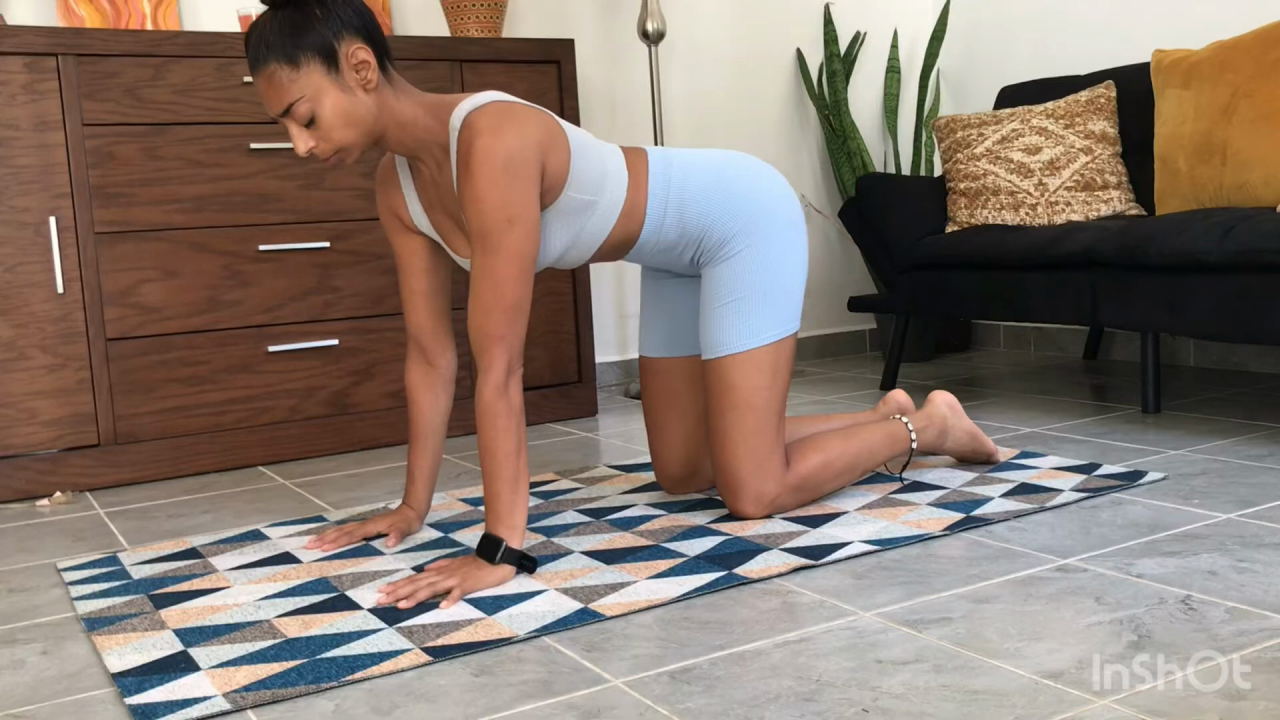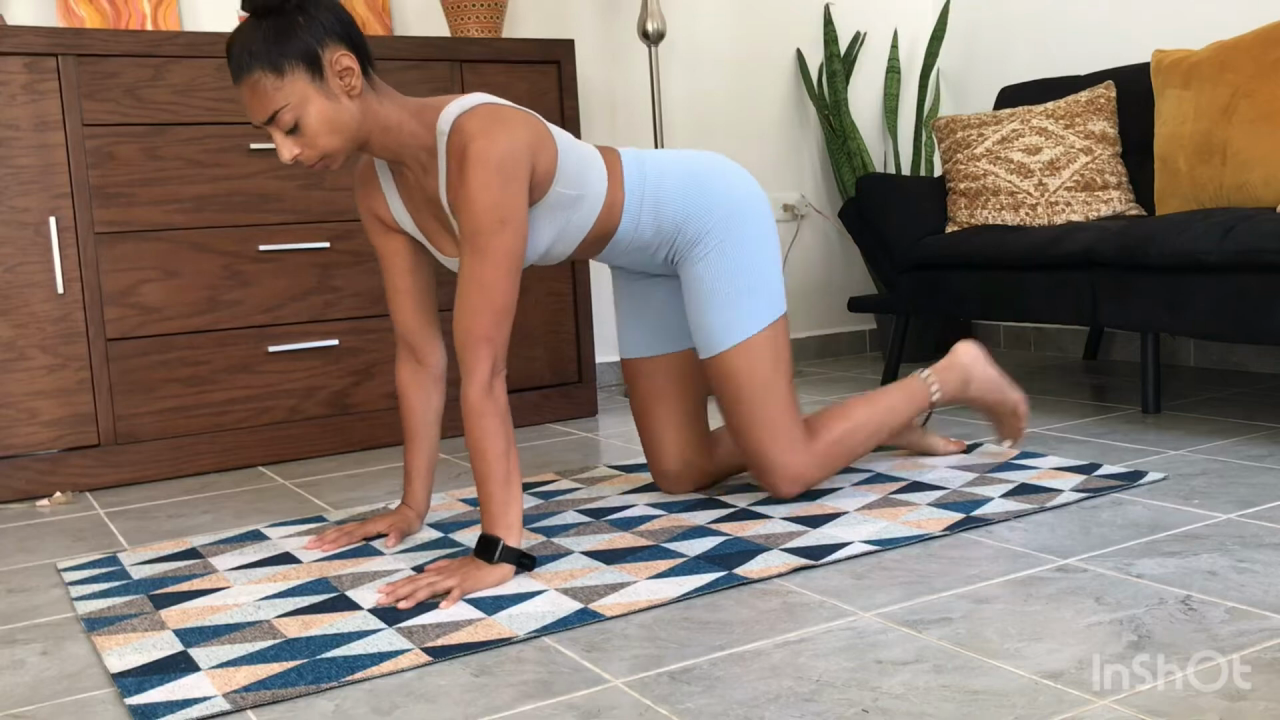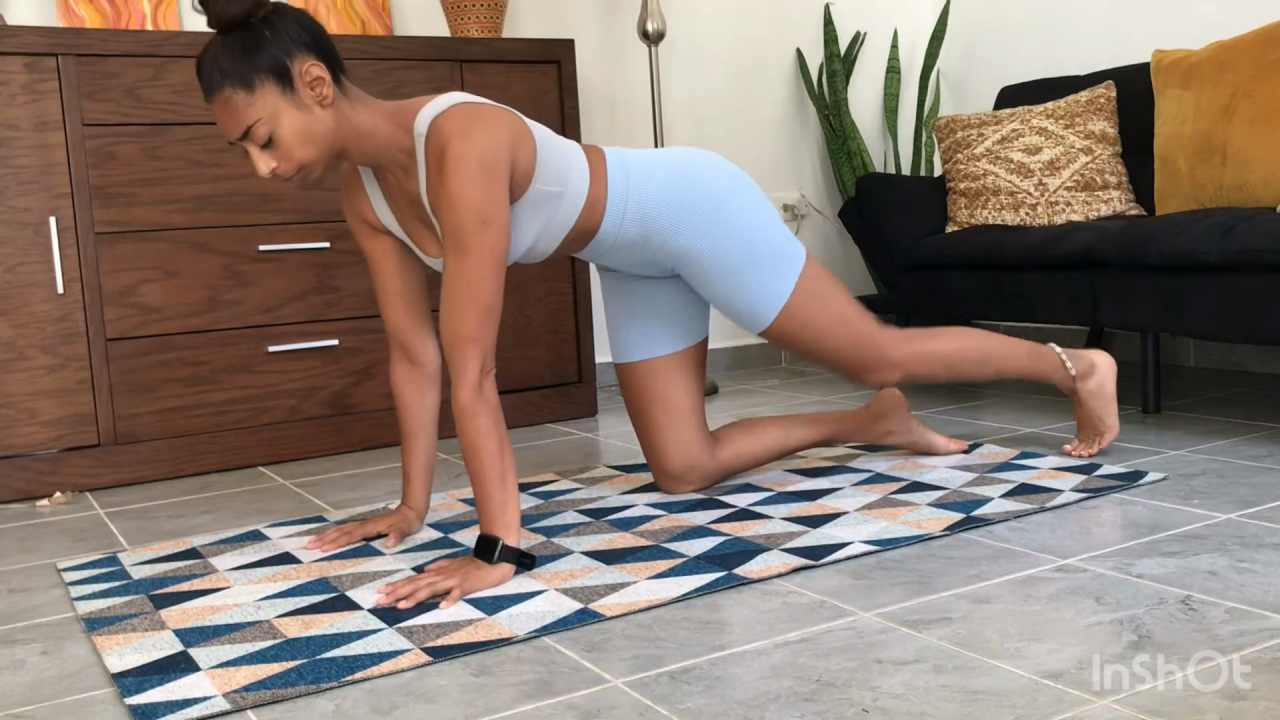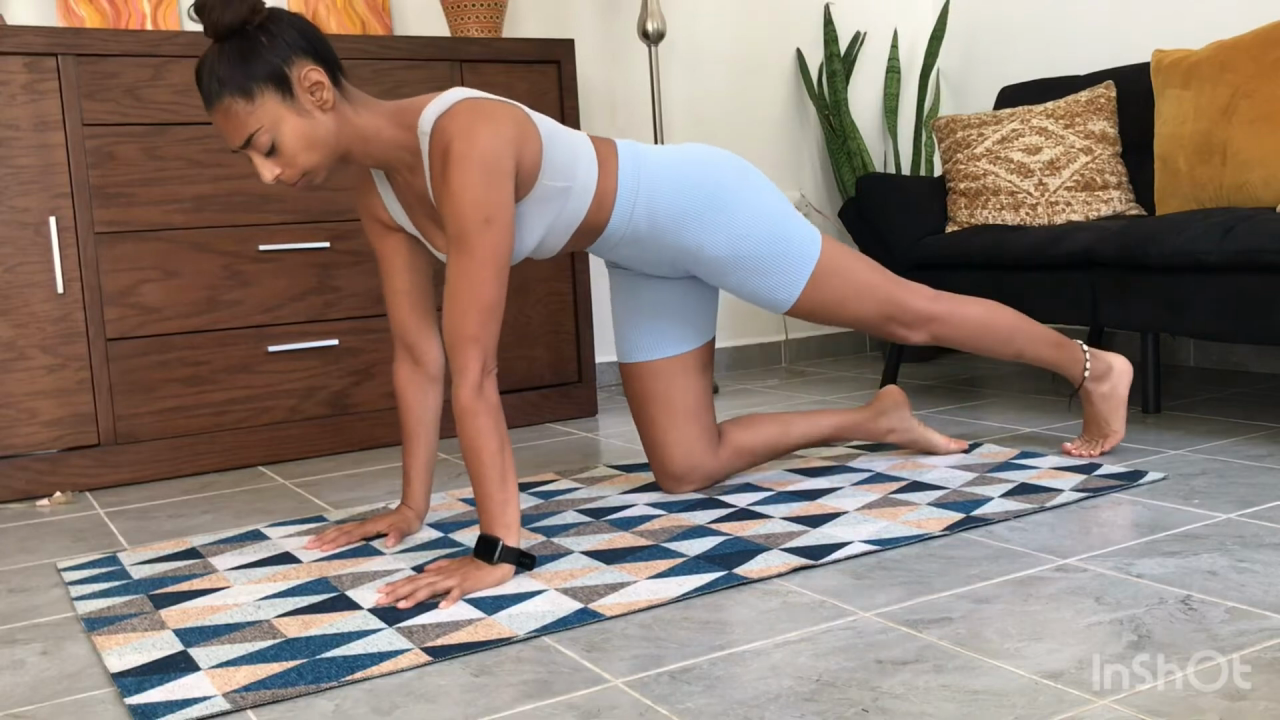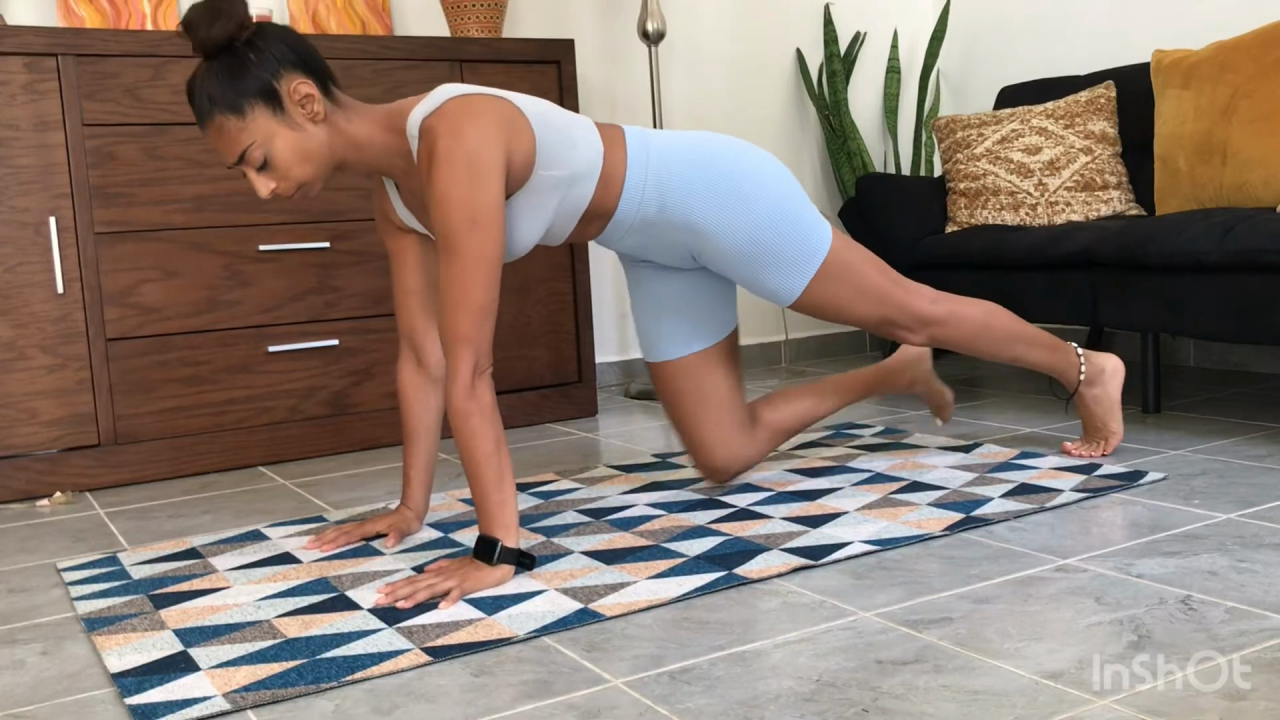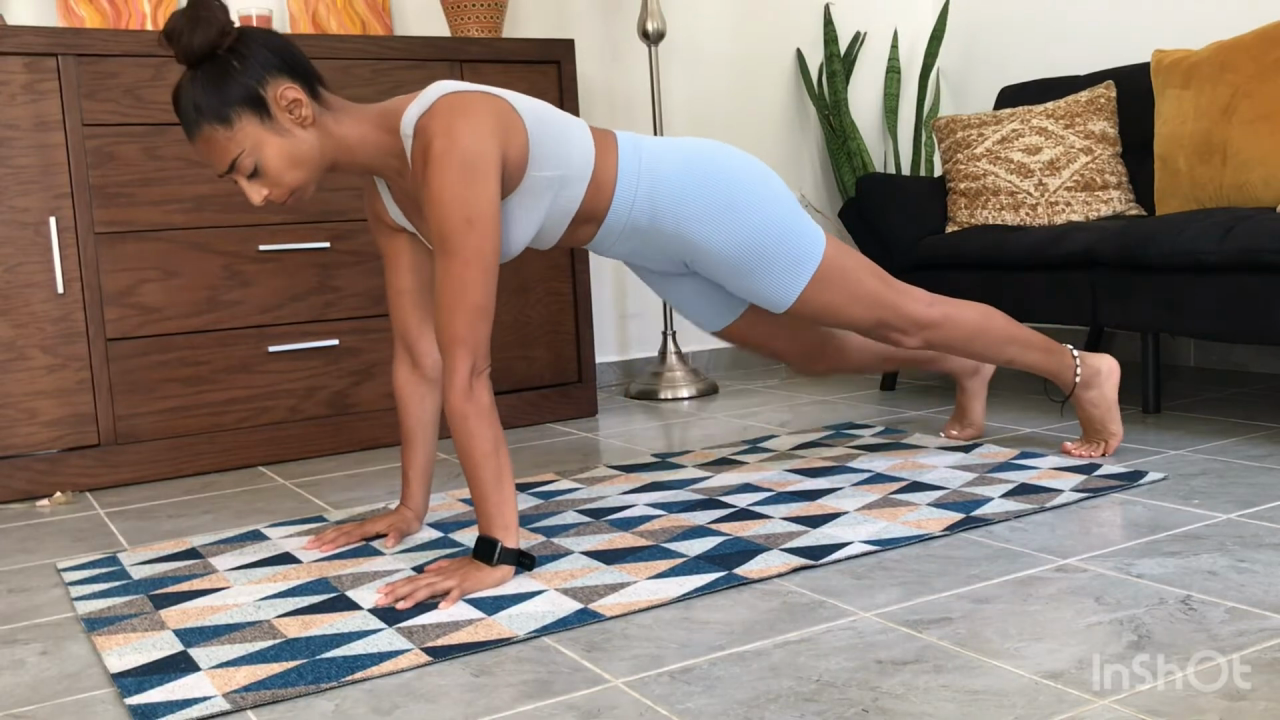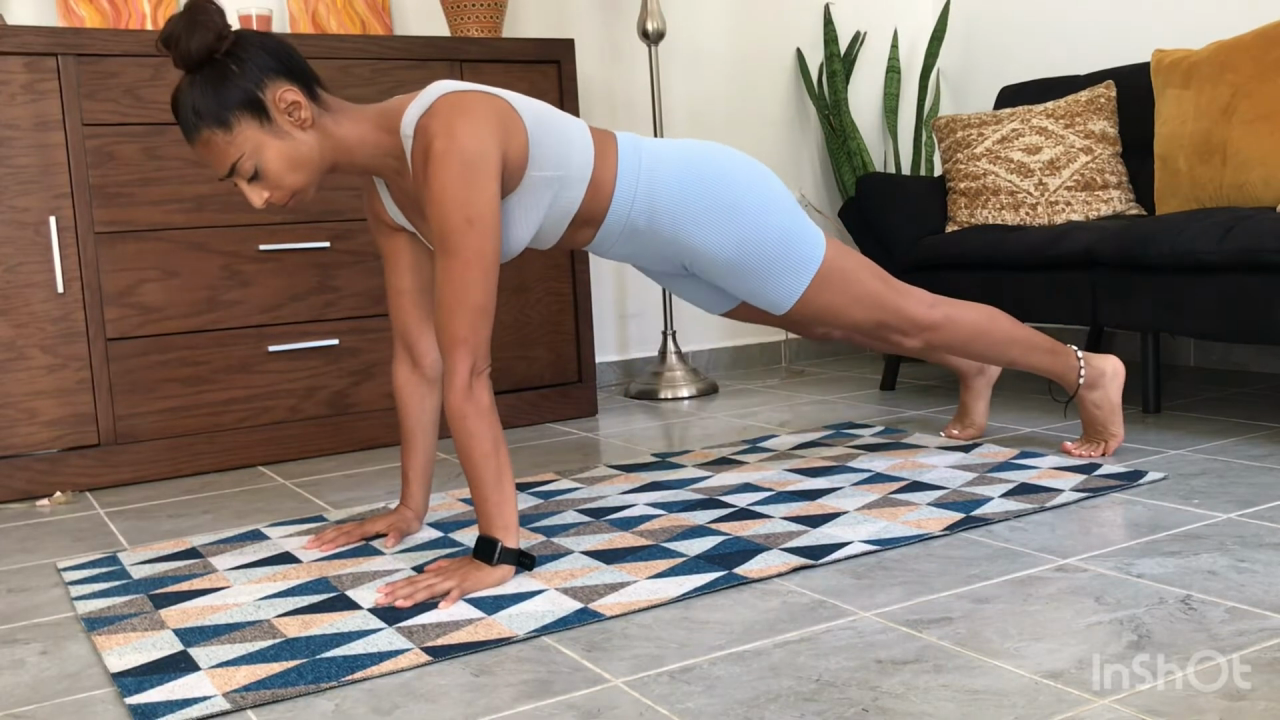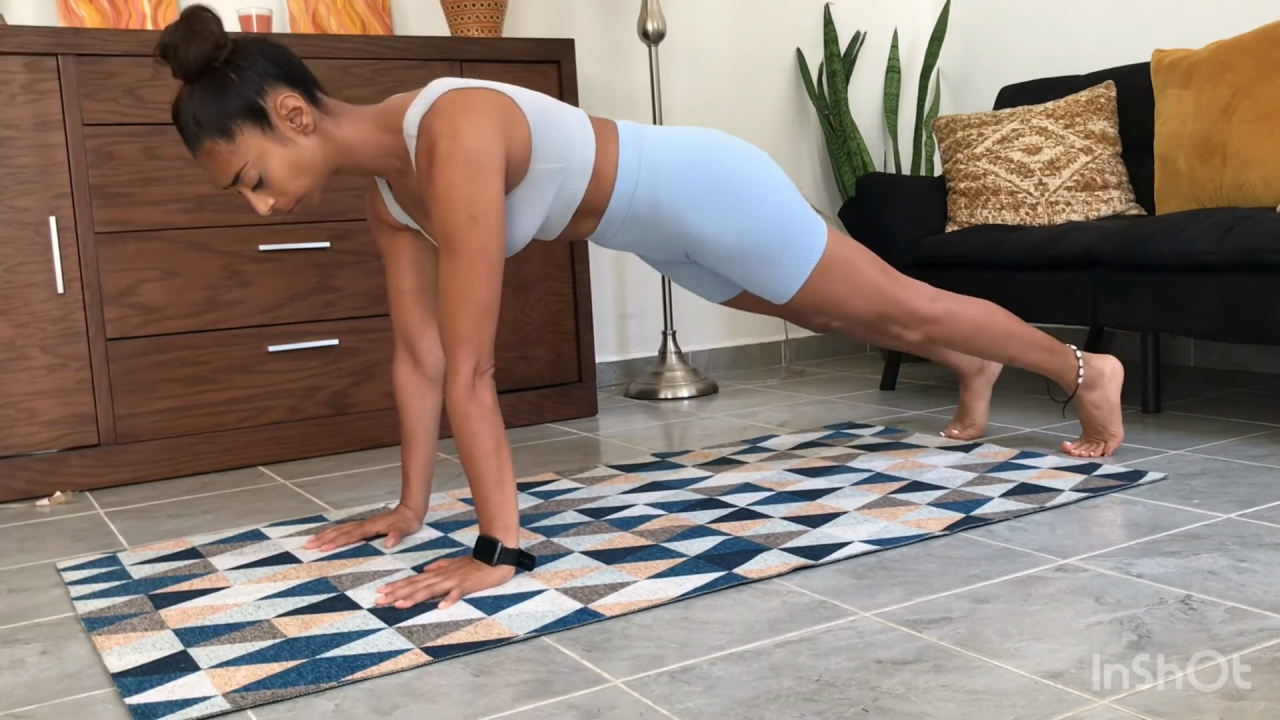
dt=0.3s
person 1, frame 1
left shoulder: (493, 141)
right shoulder: (398, 186)
left elbow: (497, 368)
right elbow: (430, 356)
left wrist: (502, 547)
right wrist: (413, 508)
left hip: (742, 215)
right hip: (681, 251)
left knee: (753, 496)
right knee: (682, 475)
left ankle: (927, 424)
right ankle: (883, 419)
person 1, frame 2
left shoulder: (483, 141)
right shoulder: (377, 188)
left elbow: (482, 368)
right elbow: (420, 355)
left wrist: (501, 546)
right wrist: (412, 507)
left hip: (708, 209)
right hip: (646, 252)
left knee: (788, 472)
right knee: (683, 470)
left ankle: (954, 375)
right ankle: (870, 422)
person 1, frame 3
left shoulder: (461, 141)
right shoulder: (364, 192)
left elbow: (471, 369)
right elbow: (413, 357)
left wrist: (500, 548)
right wrist: (412, 506)
left hip: (694, 209)
right hip: (635, 258)
left knee: (877, 354)
right knee: (684, 470)
left ankle: (1073, 369)
right ankle: (878, 424)
person 1, frame 4
left shoulder: (462, 141)
right shoulder: (377, 192)
left elbow: (473, 370)
right elbow: (418, 356)
left wrist: (500, 547)
right wrist: (412, 506)
left hip: (704, 208)
right hip: (646, 253)
left knee: (907, 313)
right knee: (685, 468)
left ankle: (1096, 368)
right ankle: (877, 418)
person 1, frame 5
left shoulder: (454, 139)
right shoulder: (391, 187)
left elbow: (468, 371)
right elbow: (421, 355)
left wrist: (499, 548)
right wrist: (411, 507)
left hip: (715, 195)
right hip: (656, 239)
left knee: (907, 310)
right knee: (723, 454)
left ankle: (1088, 371)
right ankle: (890, 378)
person 1, frame 6
left shoulder: (449, 138)
right shoulder: (382, 186)
left elbow: (466, 371)
right elbow: (417, 356)
left wrist: (498, 549)
right wrist: (410, 508)
left hip: (706, 202)
right hip: (658, 248)
left knee: (900, 313)
right knee: (813, 350)
left ankle: (1082, 372)
right ankle: (964, 371)
person 1, frame 7
left shoulder: (449, 141)
right shoulder: (382, 182)
left elbow: (466, 372)
right elbow: (417, 357)
left wrist: (499, 547)
right wrist: (410, 506)
left hip: (703, 204)
right hip: (659, 241)
left knee: (902, 314)
right knee: (831, 322)
left ankle: (1086, 373)
right ankle: (972, 373)
person 1, frame 8
left shoulder: (454, 138)
right shoulder: (384, 178)
left elbow: (471, 369)
right elbow: (420, 353)
left wrist: (499, 547)
right wrist: (411, 505)
left hip: (707, 192)
right hip: (662, 229)
left knee: (903, 306)
right knee: (818, 312)
left ankle: (1085, 372)
right ankle: (971, 371)
